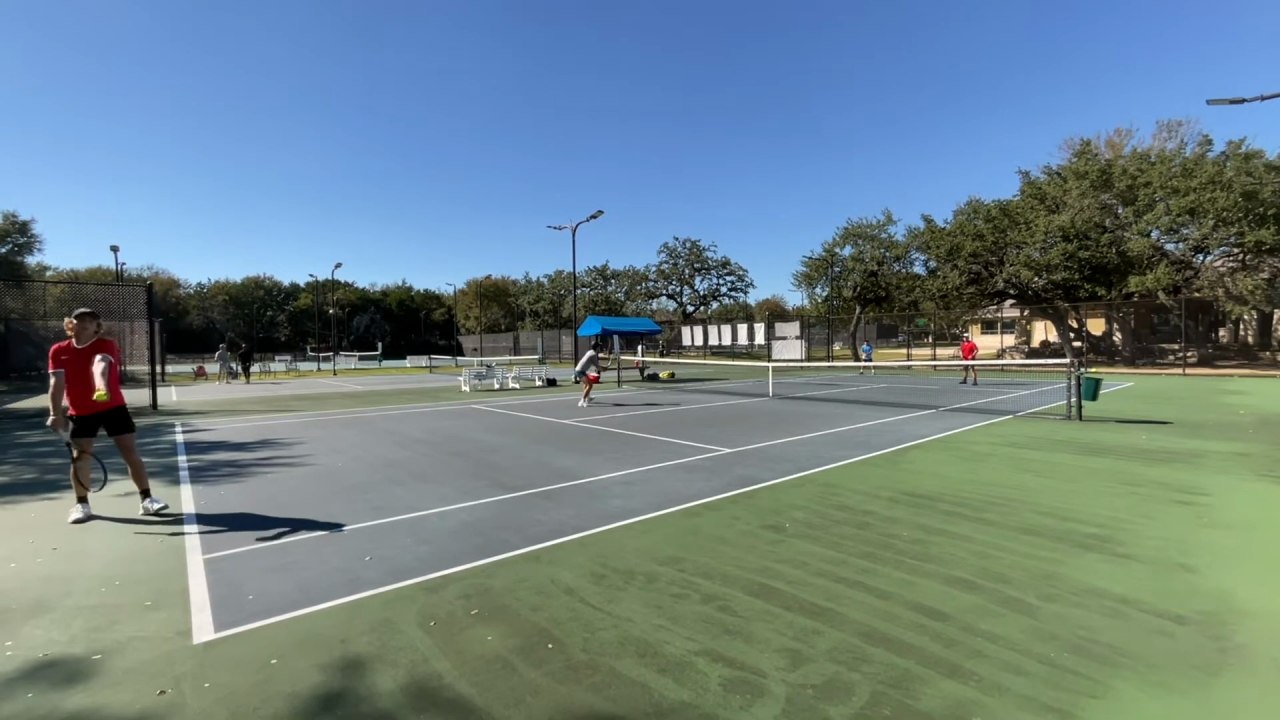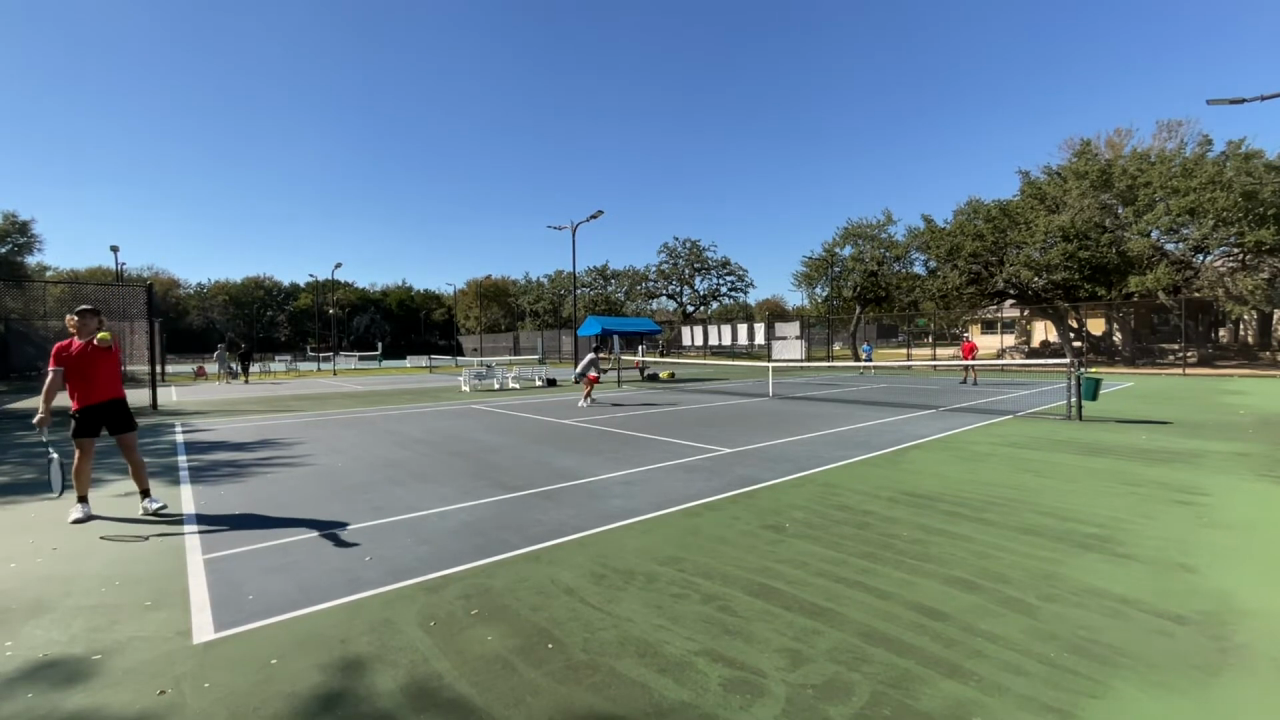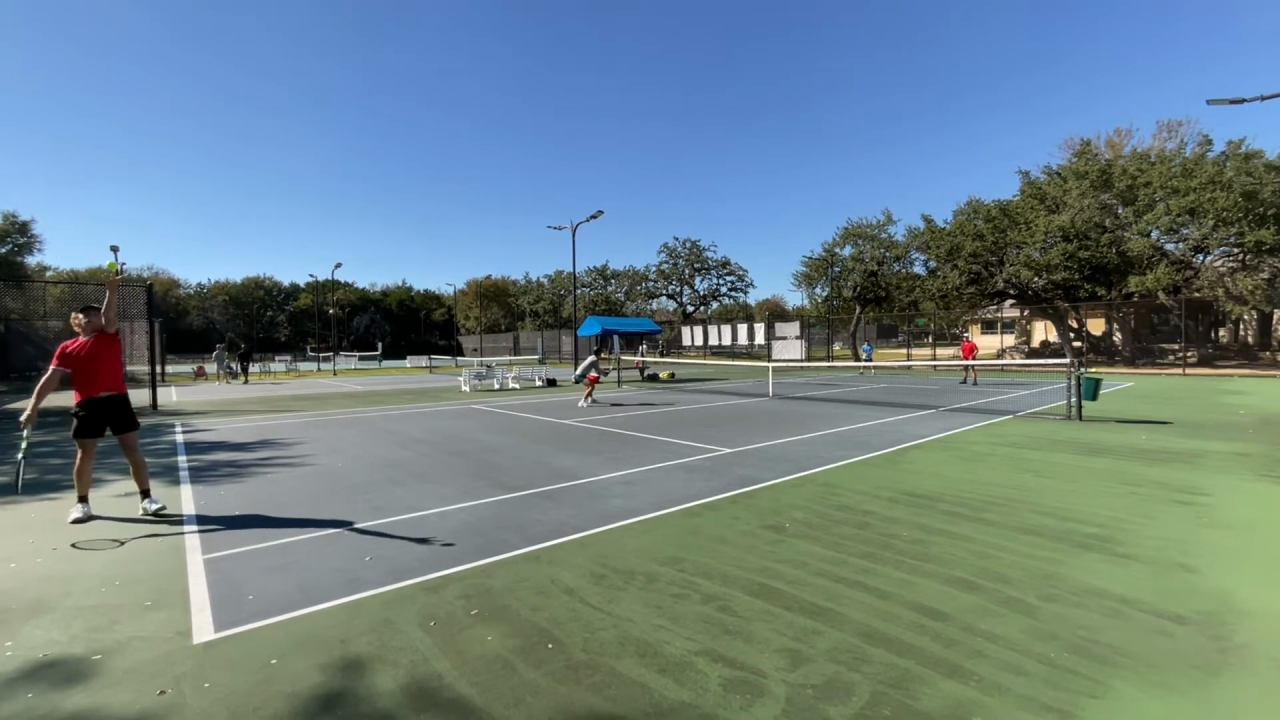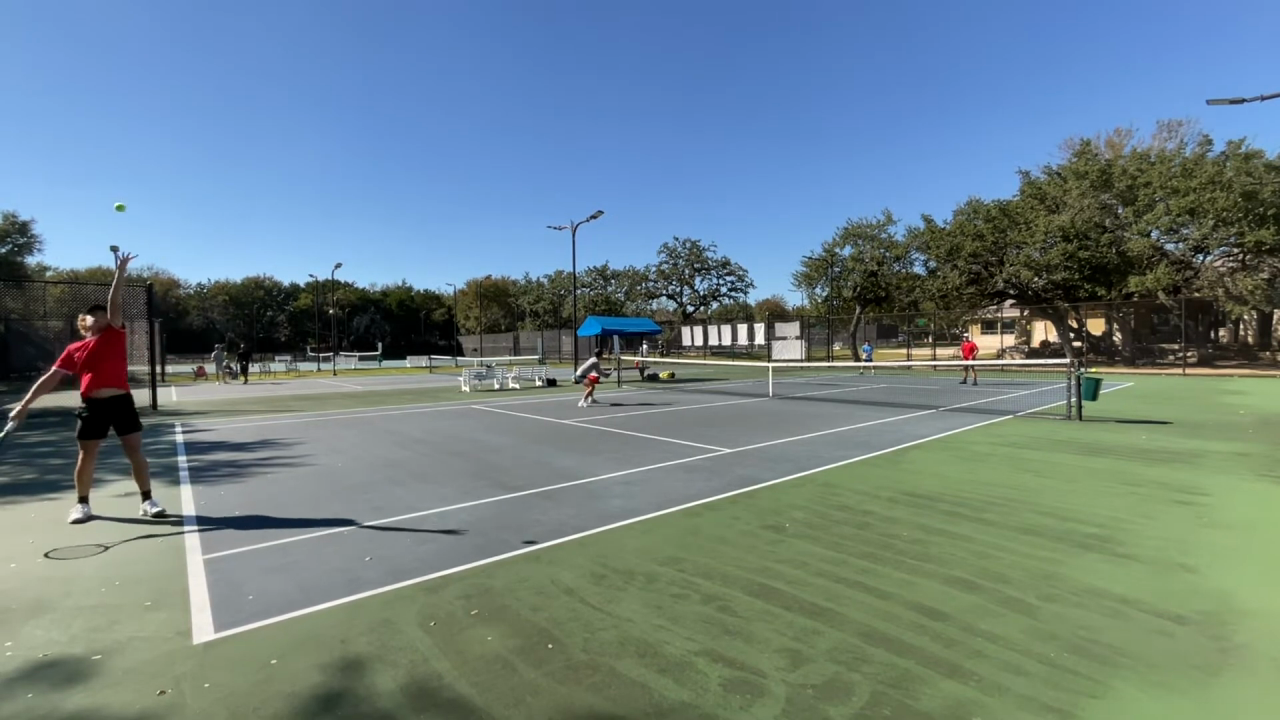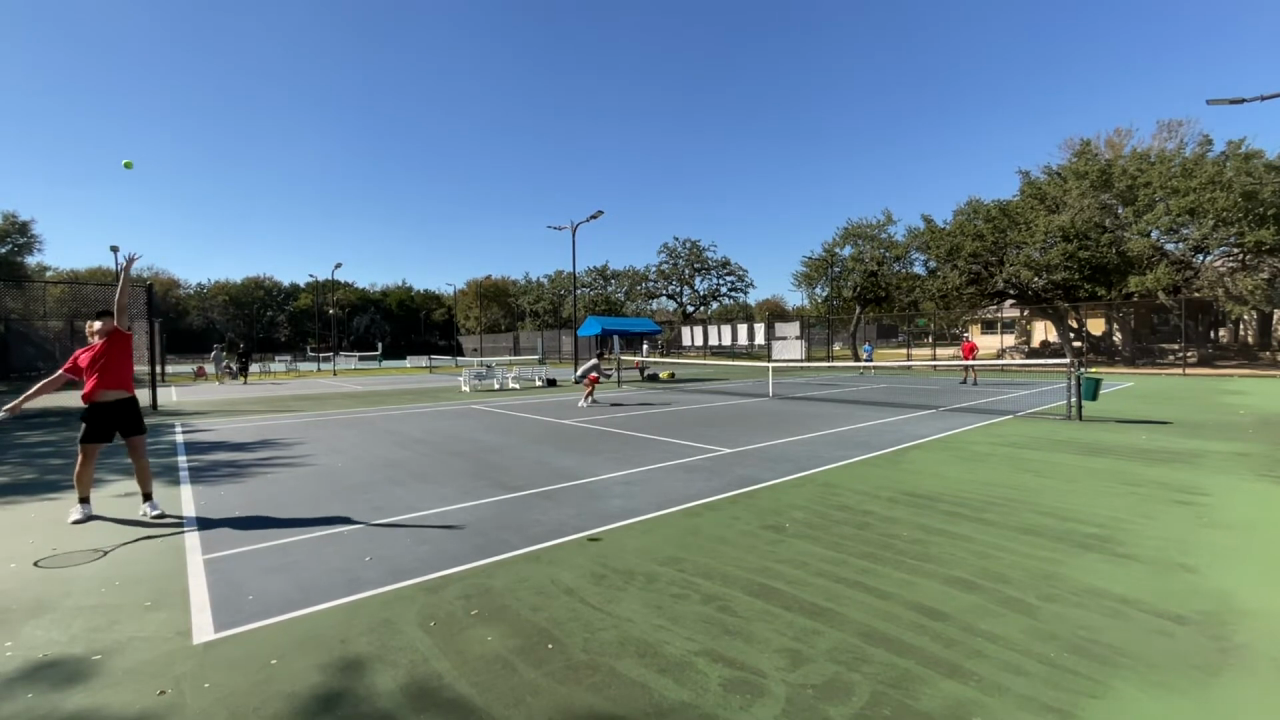
dt=0.1s
person 1, frame 1
left shoulder: (105, 345)
right shoulder: (58, 351)
left elbow: (101, 365)
right elbow: (56, 384)
left wrist: (102, 388)
right wrist: (55, 413)
left hip: (113, 408)
right hip: (80, 413)
left knee: (131, 454)
right knee: (80, 458)
left ankle: (147, 500)
right ankle: (82, 504)
person 1, frame 2
left shoulder: (105, 342)
right shoulder: (61, 349)
left elbow: (105, 339)
right elbow: (53, 381)
left wrist: (100, 337)
right wrist: (44, 410)
left hip: (114, 404)
right hip: (84, 409)
left knee: (132, 453)
right knee: (83, 456)
left ankle: (146, 500)
right ankle: (81, 504)
person 1, frame 3
left shoulder: (109, 336)
right shoulder: (67, 348)
left elbow: (110, 314)
right elbow: (50, 380)
left wrist: (111, 292)
right wrist: (32, 408)
left hip: (116, 401)
right hip: (87, 406)
left knee: (134, 452)
right knee: (85, 456)
left ankle: (146, 500)
right ankle: (82, 504)
person 1, frame 4
left shoulder: (114, 333)
right shoulder: (75, 350)
left elbow: (113, 304)
right elbow: (51, 378)
left wrist: (120, 272)
right wrist: (25, 404)
left hip: (121, 401)
right hip: (93, 407)
left knee: (135, 453)
right knee: (87, 456)
left ankle: (147, 501)
right ankle: (82, 503)
person 1, frame 5
left shoulder: (121, 338)
right shoulder: (82, 355)
left elbow: (121, 306)
right elbow: (55, 381)
left wrist: (126, 272)
left hip: (126, 405)
right hip: (97, 410)
left knee: (140, 456)
right knee: (86, 461)
left ankle: (148, 502)
right ankle: (83, 504)
